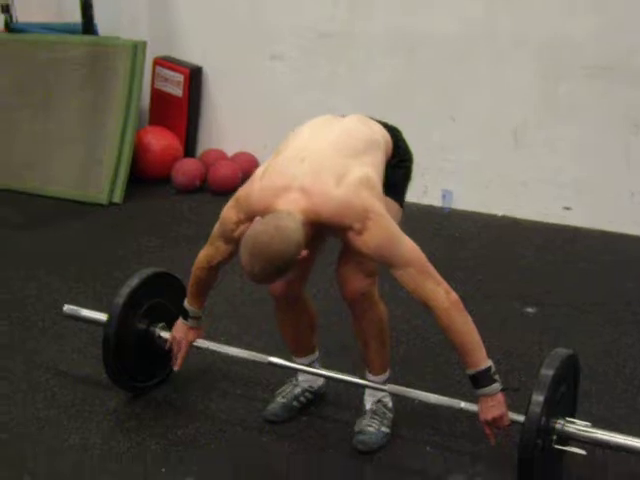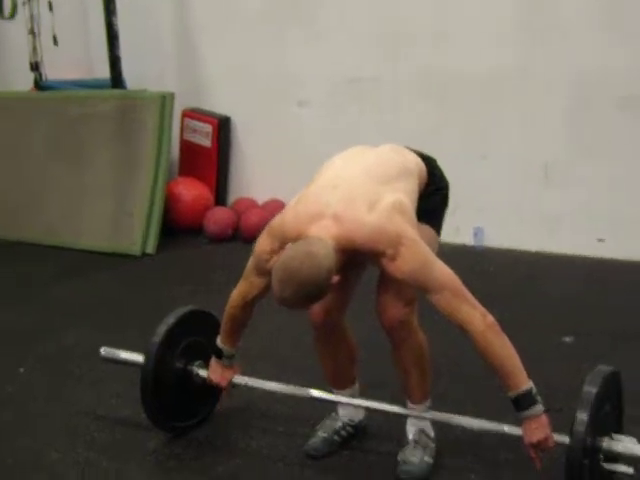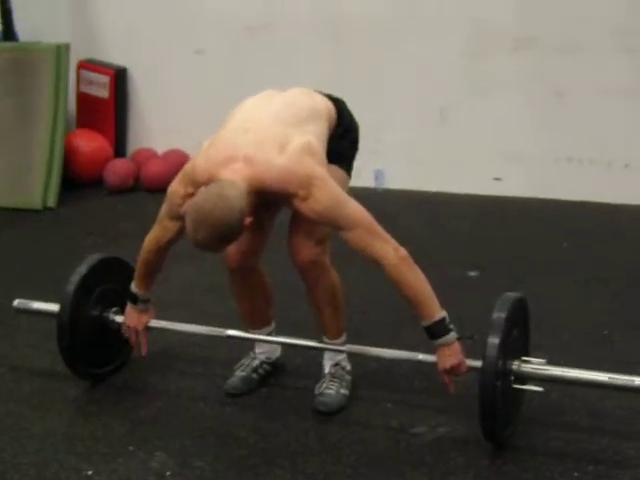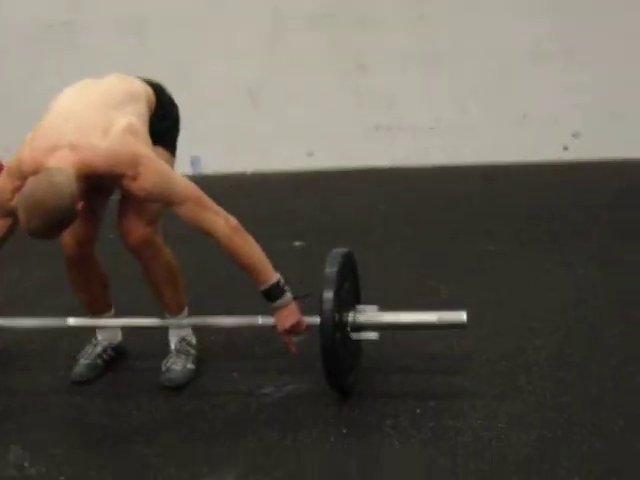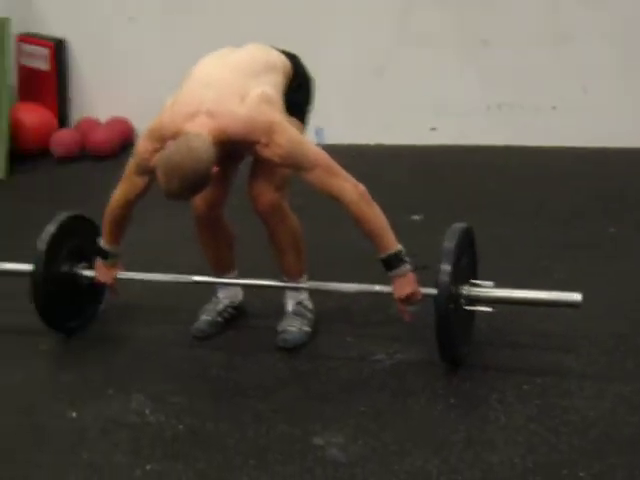
dt=0.4s
person 1, frame 1
left shoulder: (359, 217)
right shoulder: (246, 207)
left elbow: (441, 296)
right elbow: (209, 259)
left wrist: (487, 385)
right wrist: (190, 318)
left knee: (357, 286)
right knee: (284, 287)
left ankle: (378, 396)
right ankle: (307, 378)
person 1, frame 2
left shoulder: (391, 243)
right shoulder: (279, 237)
left elbow: (478, 320)
right elbow: (243, 296)
left wrist: (530, 408)
right wrist: (224, 357)
left knee: (395, 315)
right knee: (322, 316)
left ankle: (420, 426)
right ankle: (348, 413)
person 1, frame 3
left shoulder: (303, 183)
right shoulder: (193, 181)
left elbow: (391, 252)
right elbow: (157, 240)
left wrist: (443, 336)
right wrist: (138, 301)
left knee: (308, 254)
right knee: (239, 258)
left ankle: (337, 360)
right ankle: (266, 350)
person 1, frame 4
left shoulder: (130, 164)
left elbow: (222, 223)
left wrist: (280, 298)
left knee: (138, 234)
right knee: (74, 246)
left ankle: (182, 336)
right ankle: (107, 336)
person 1, frame 5
left shoulder: (265, 131)
right shoulder: (159, 137)
left elbow: (350, 190)
right elbow: (124, 195)
left wrist: (397, 267)
right wrist: (106, 257)
left knee: (266, 199)
right knee: (204, 207)
left ankle: (299, 299)
right ankle: (228, 295)
